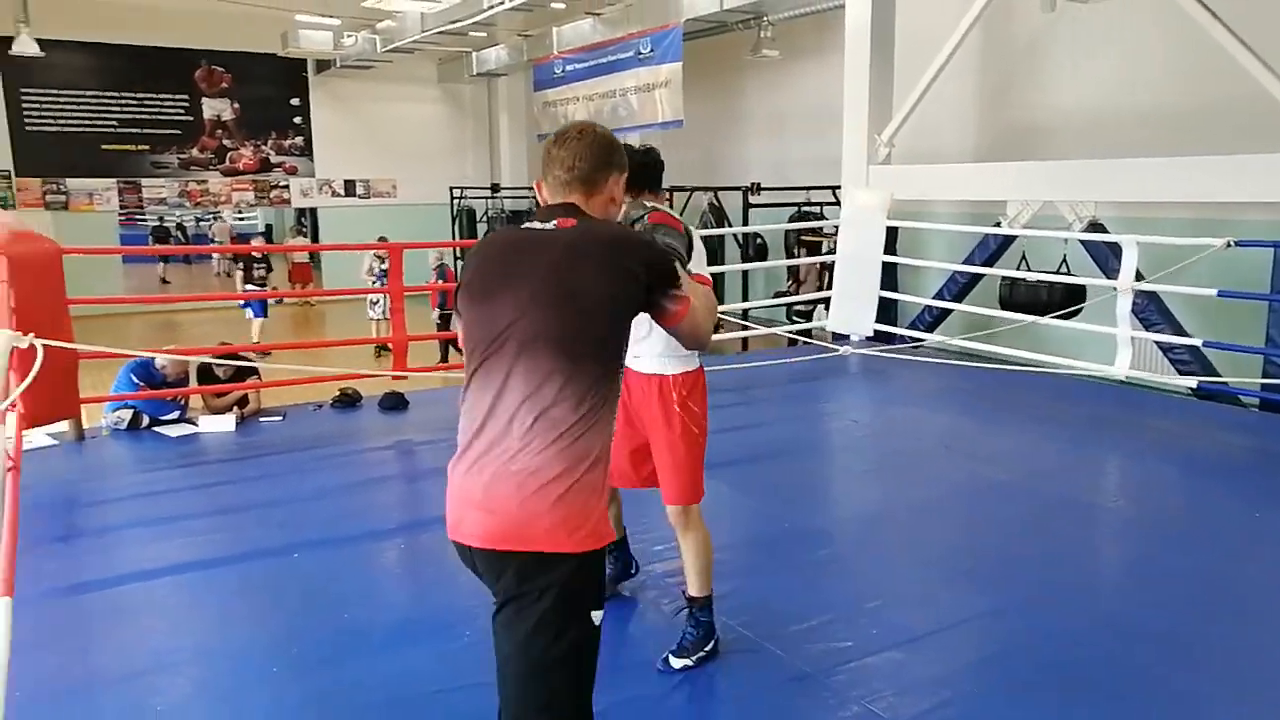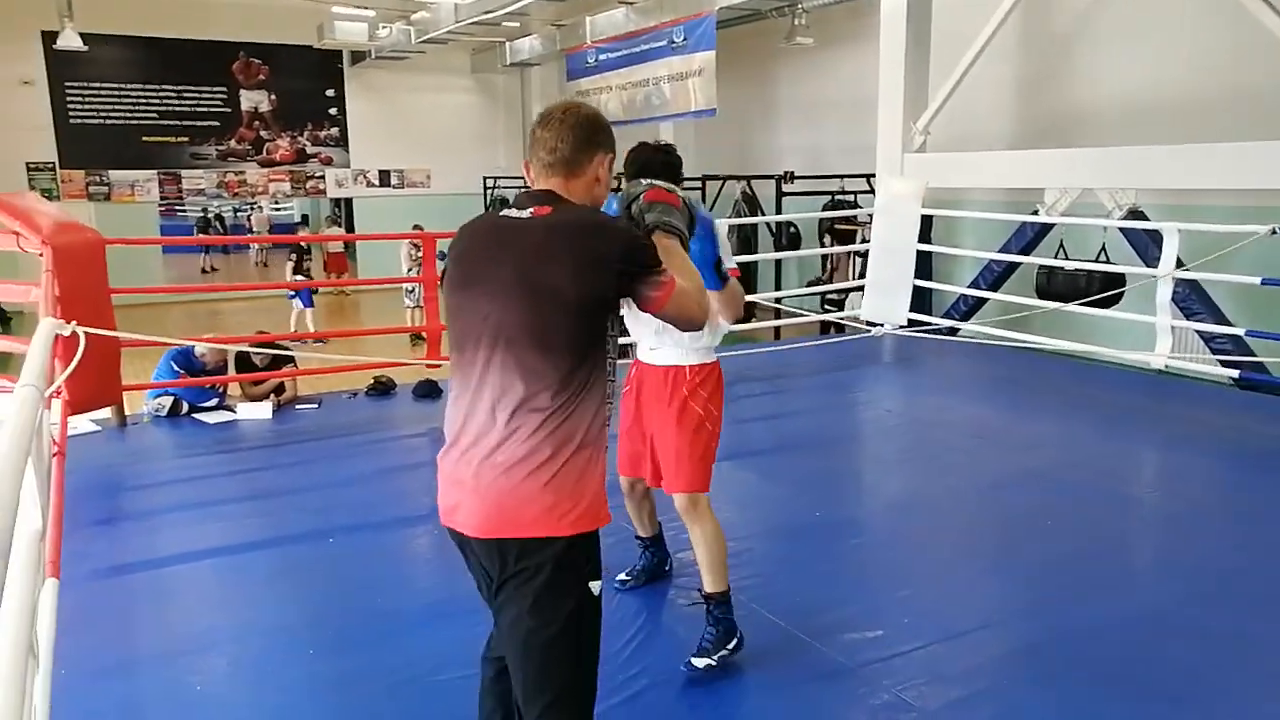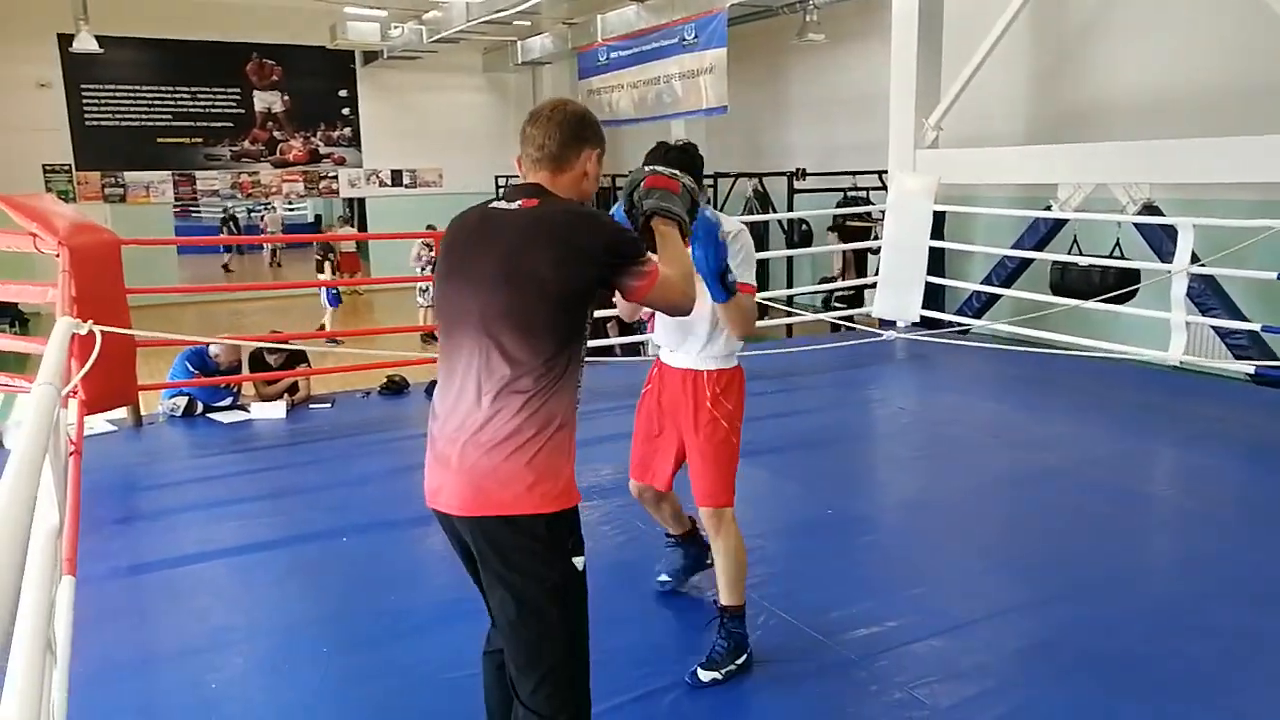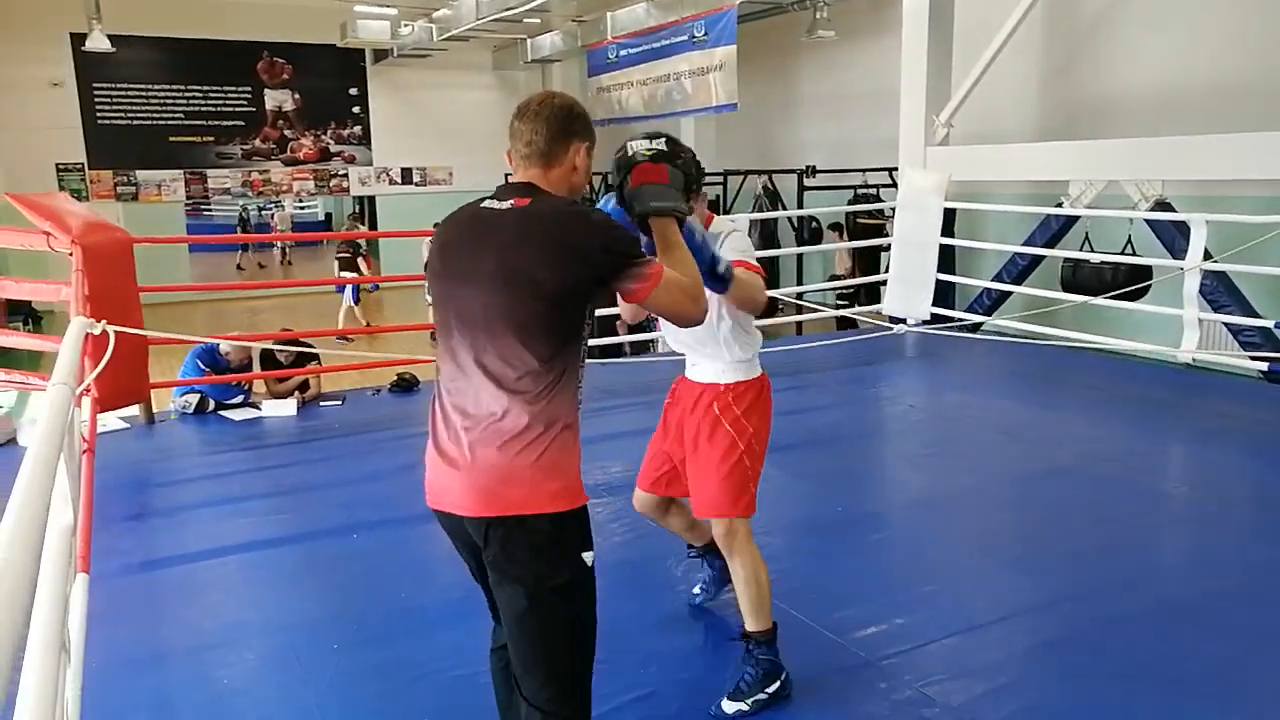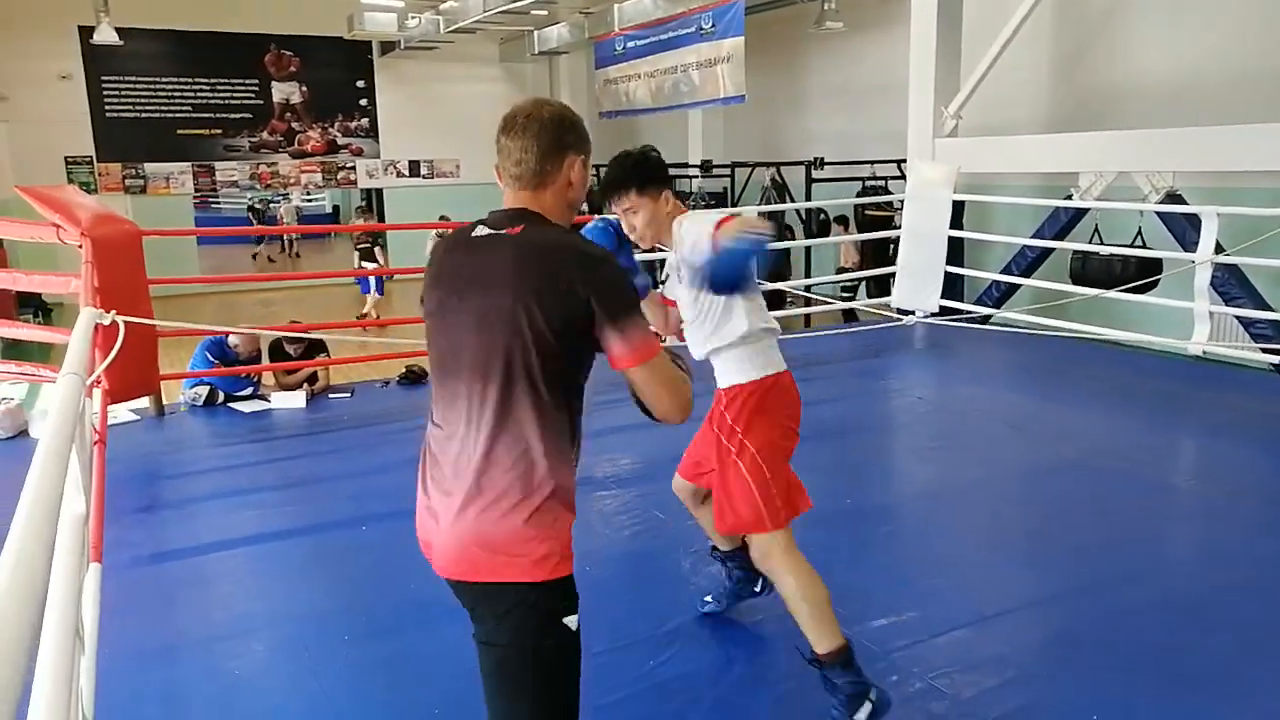
dt=0.3s
person 1, frame 1
left shoulder: (484, 256)
right shoulder: (628, 252)
right elbow: (701, 331)
right wrist: (671, 259)
left hip: (470, 510)
right hip: (551, 525)
left knee: (529, 662)
person 1, frame 2
left shoulder: (469, 239)
right shoulder: (606, 239)
right elbow: (693, 313)
right wrist: (666, 231)
left hip: (464, 497)
right hip: (544, 512)
left knee: (511, 643)
person 1, frame 3
left shoulder: (462, 230)
right shoulder: (585, 232)
right elbow: (681, 298)
right wrist: (665, 219)
left hip: (451, 482)
right hip: (523, 492)
left knee: (510, 640)
person 1, frame 4
left shoulder: (453, 230)
right shoulder: (581, 230)
right elbow: (690, 307)
right wrist: (663, 214)
left hip: (451, 485)
right hip: (532, 494)
left knee: (516, 638)
person 1, frame 5
left shoulder: (452, 258)
right shoulder: (582, 266)
right elbow: (671, 405)
right wrist: (673, 371)
left hip: (445, 527)
right hip: (518, 547)
person 2, frame 1
left shoulder: (680, 239)
left hip: (677, 383)
right hip: (631, 377)
left knee: (680, 507)
right knee: (604, 480)
left ankle: (701, 624)
right ankle: (618, 561)
person 2, frame 2
left shoulder: (699, 234)
left elbow: (732, 312)
left wrist: (710, 265)
left hip: (693, 377)
right hip: (644, 371)
left knee: (689, 499)
right knee: (631, 480)
left ankle: (722, 622)
right ankle: (654, 555)
person 2, frame 3
left shoulder: (731, 236)
left elbow: (742, 326)
right elbow: (629, 311)
left wrist: (717, 277)
left hip: (714, 381)
right hip: (666, 375)
left knee: (715, 510)
right knee: (645, 485)
left ankle: (734, 636)
right ankle: (687, 546)
person 2, frame 4
left shoulder: (729, 236)
left elbow: (755, 299)
right elbow: (631, 312)
left wrist: (705, 264)
left hip: (737, 392)
right hip: (690, 387)
left knee: (729, 526)
right knee: (649, 500)
left ankle: (766, 664)
right ankle: (713, 559)
person 2, frame 5
left shoulder: (697, 229)
right shoulder: (676, 251)
left elbow: (750, 225)
right elbow: (666, 325)
left wrist: (739, 249)
left hip: (757, 397)
right hip: (738, 395)
left knee: (770, 547)
right knee: (687, 488)
right ankle: (740, 572)
